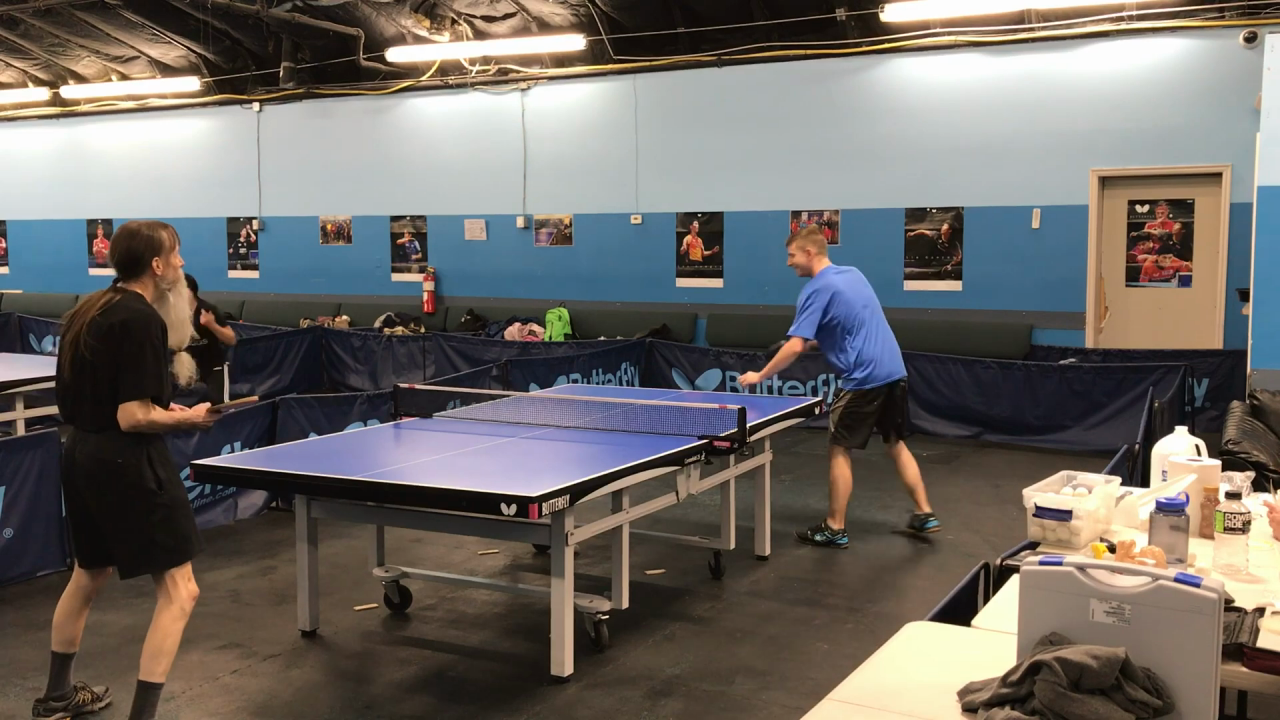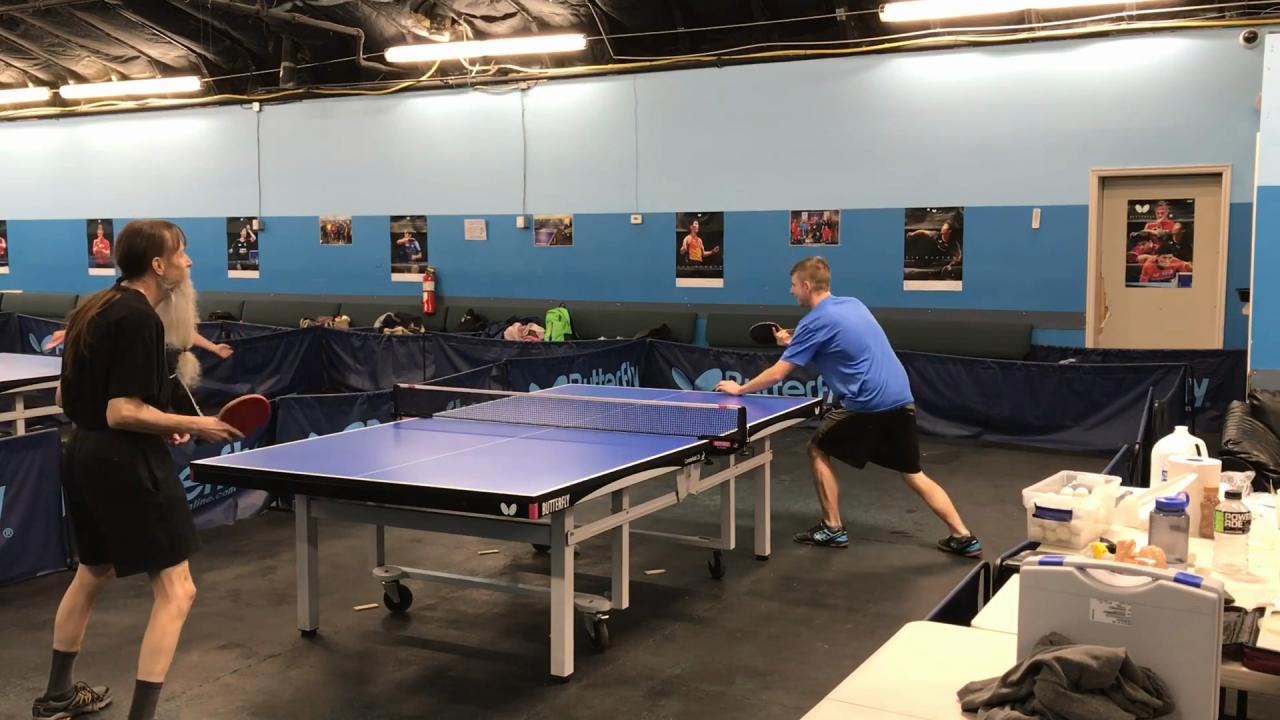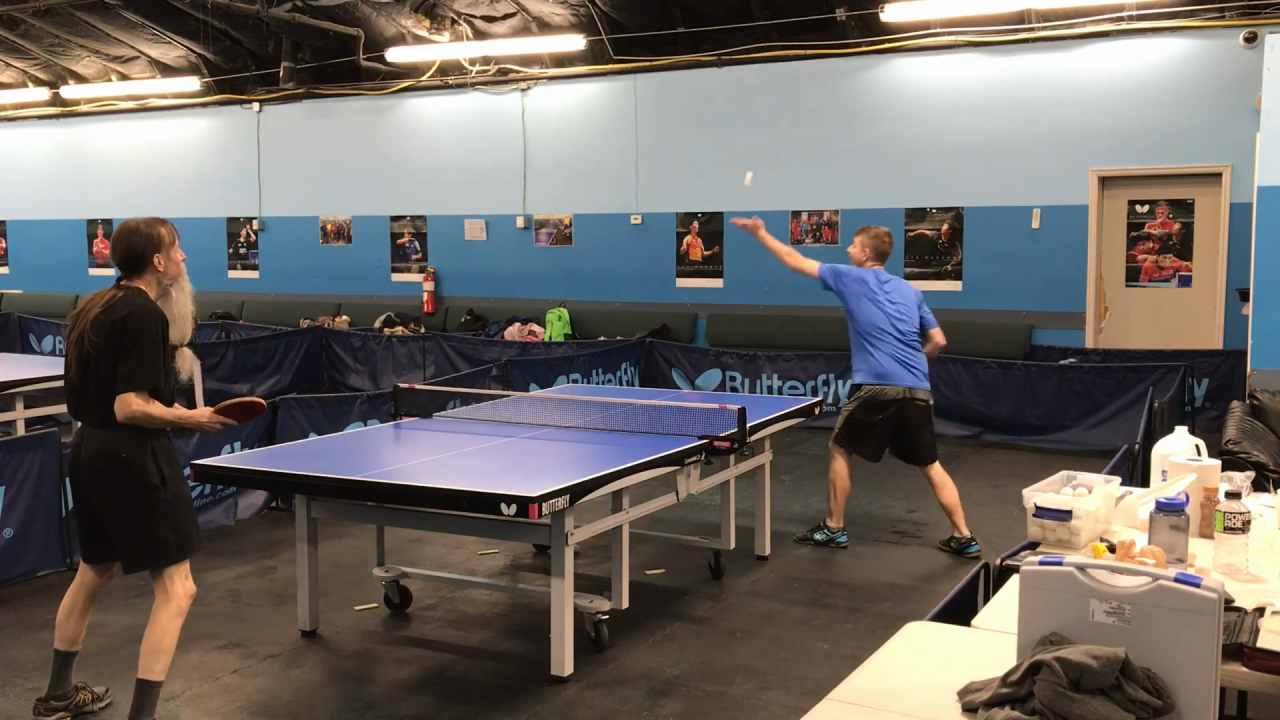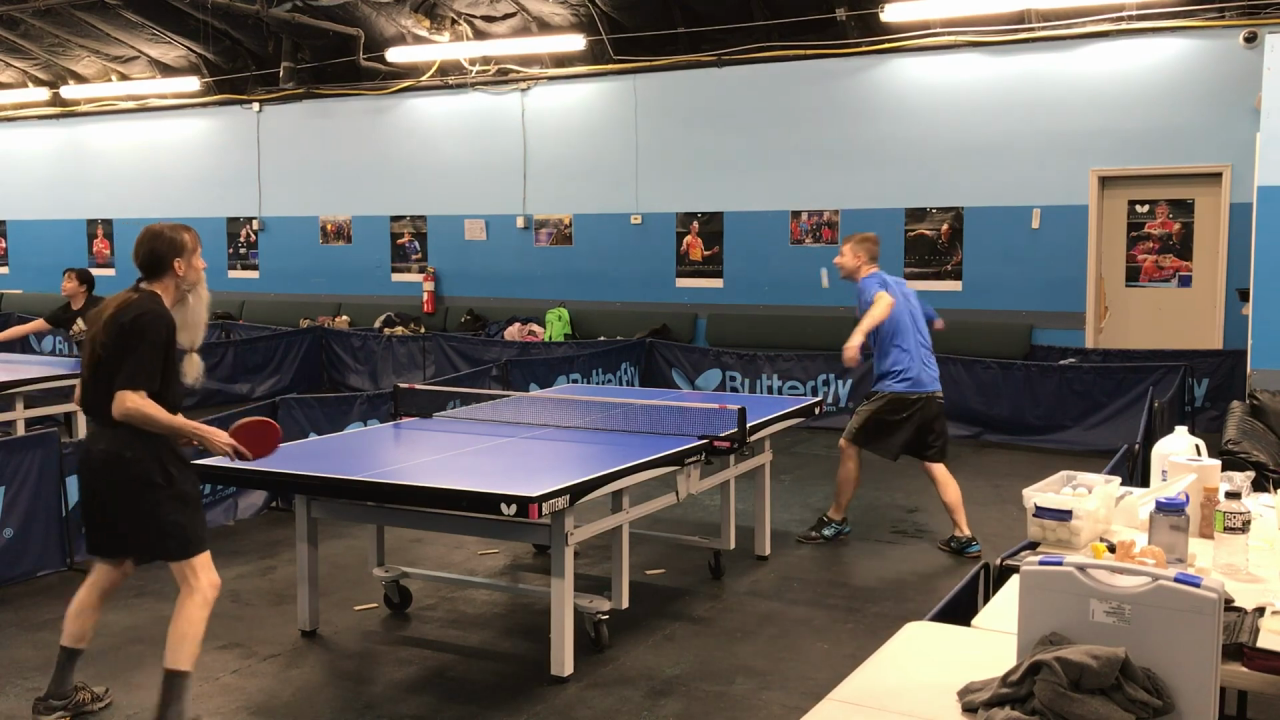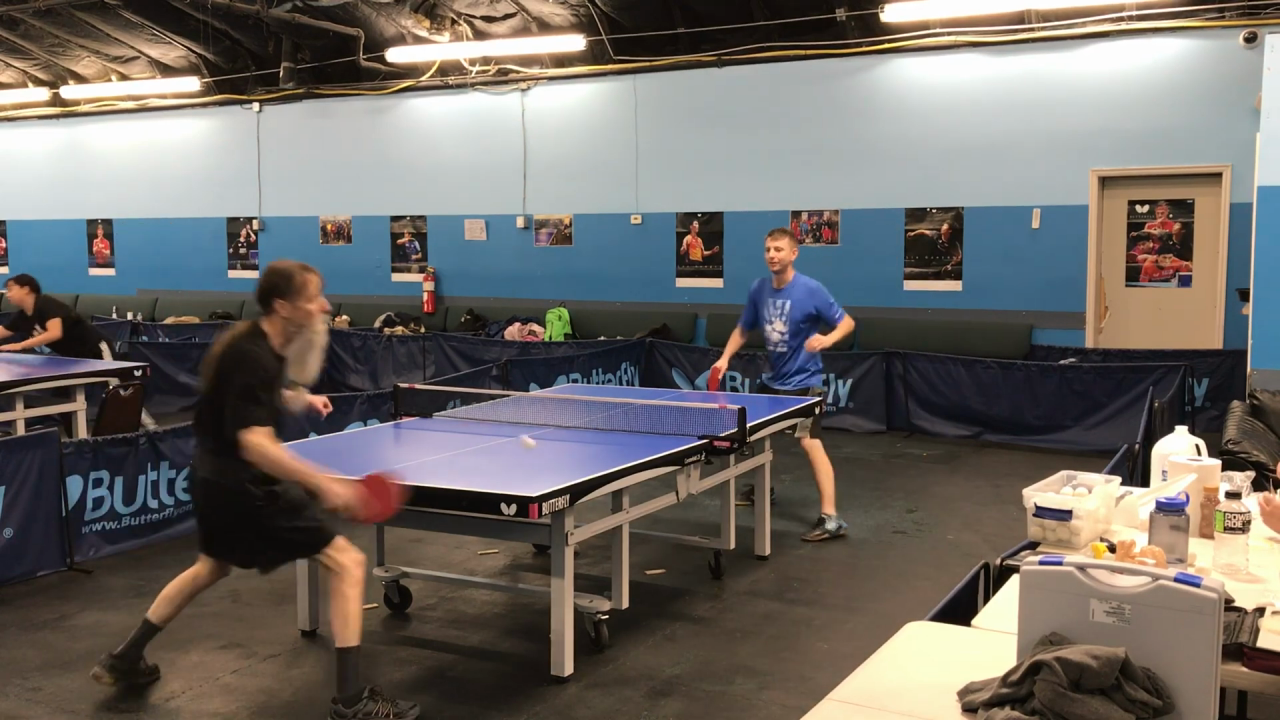
dt=0.7s
person 1, frame 1
left shoulder: (89, 311)
right shoulder: (141, 321)
right elbow: (134, 417)
right wrist: (189, 418)
left hip: (83, 454)
right hip: (128, 462)
left knee: (89, 574)
right knee: (179, 592)
person 1, frame 2
left shoulder: (94, 309)
right shoulder: (138, 319)
left elbow: (66, 397)
right elbow: (123, 413)
right wrist: (195, 425)
left hip: (85, 454)
right hip: (126, 463)
left knee: (93, 572)
right knee: (176, 591)
person 1, frame 3
left shoulder: (95, 308)
right shoulder: (143, 316)
right elbow: (131, 409)
left wrist: (169, 410)
right wrist: (191, 418)
left hip: (91, 451)
right hip: (131, 458)
left knee: (94, 571)
right knee: (176, 589)
person 1, frame 4
left shoulder: (118, 308)
right shoulder: (154, 318)
left elbow: (89, 394)
right elbow: (127, 405)
right wrist: (201, 432)
left hip: (103, 452)
right hip: (141, 460)
left knee: (109, 570)
right knee: (200, 582)
person 1, frame 5
left shoulder: (251, 344)
right shoulder: (252, 358)
right elbow: (254, 443)
left wrist: (301, 400)
right wrist: (322, 481)
left hip: (213, 475)
right hip: (239, 484)
left knee: (212, 567)
right knee: (347, 564)
left ankle: (124, 660)
person 2, frame 1
left shoulder: (817, 289)
right shoulder: (853, 274)
left elbow: (794, 347)
left wrist: (760, 375)
right wrist: (817, 342)
left hip: (863, 378)
right hip: (894, 371)
left knee: (839, 450)
right knee: (896, 444)
left ankle: (834, 530)
right ankle: (923, 514)
person 2, frame 2
left shoulder: (815, 321)
right shoulder: (852, 304)
left elbow: (777, 374)
left wrist: (740, 388)
right wrist: (794, 342)
left hip: (868, 404)
right hip: (901, 399)
left knee: (819, 451)
right knee: (913, 474)
left ankle: (833, 528)
right ankle: (963, 536)
person 2, frame 3
left shoulder: (851, 278)
right shoulder: (911, 291)
left elbow: (797, 261)
right elbow: (938, 341)
left wrist: (761, 235)
left hip: (876, 387)
right hip: (916, 390)
left knee: (839, 451)
right knee: (930, 466)
left ankle: (834, 528)
right ankle: (963, 537)
person 2, frame 4
left shoulder: (872, 282)
right shoulder: (898, 284)
left elbow: (886, 304)
right elbow: (936, 323)
left wrist: (857, 335)
left hip: (897, 387)
right hip: (930, 387)
left knee: (849, 446)
right knee: (934, 464)
left ankle: (836, 520)
right ankle: (964, 537)
person 2, frame 5
left shoulder: (811, 289)
right shoulder: (759, 289)
left elbow: (847, 322)
right elbow: (743, 329)
left wrist: (827, 340)
right wrist: (725, 358)
left hip: (804, 383)
right hip: (771, 381)
left knee: (810, 443)
left ankle: (831, 518)
